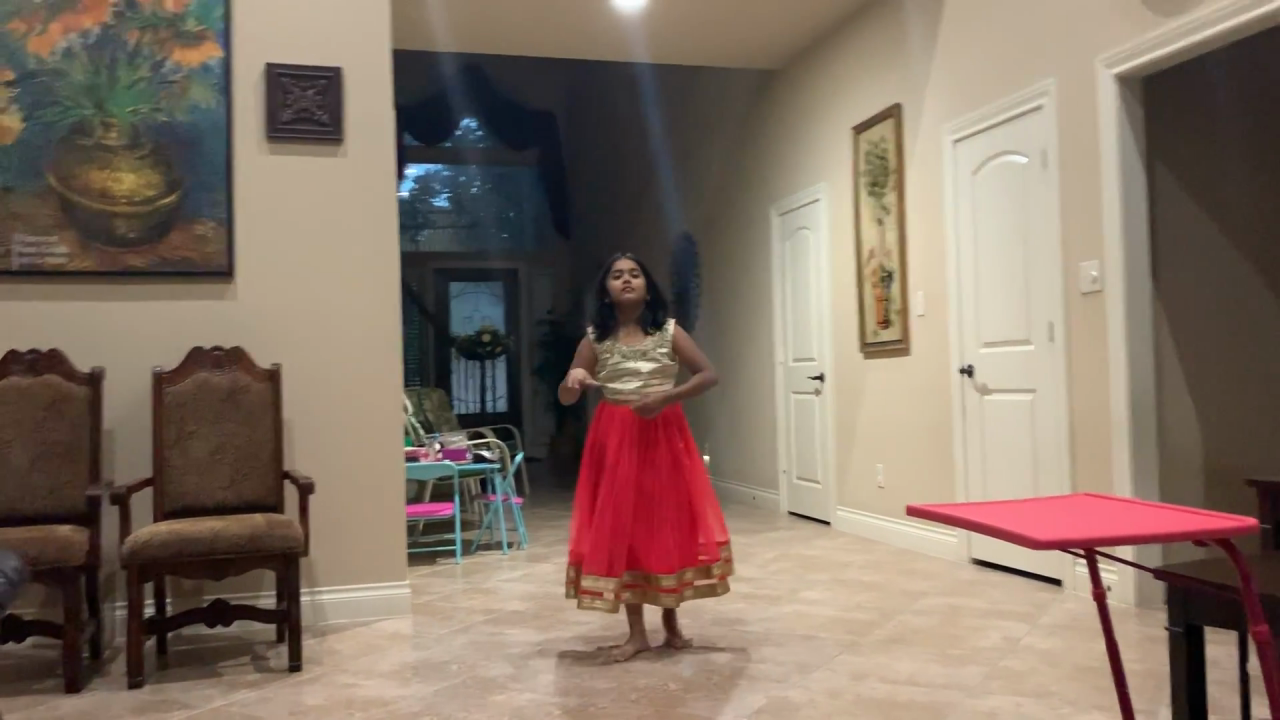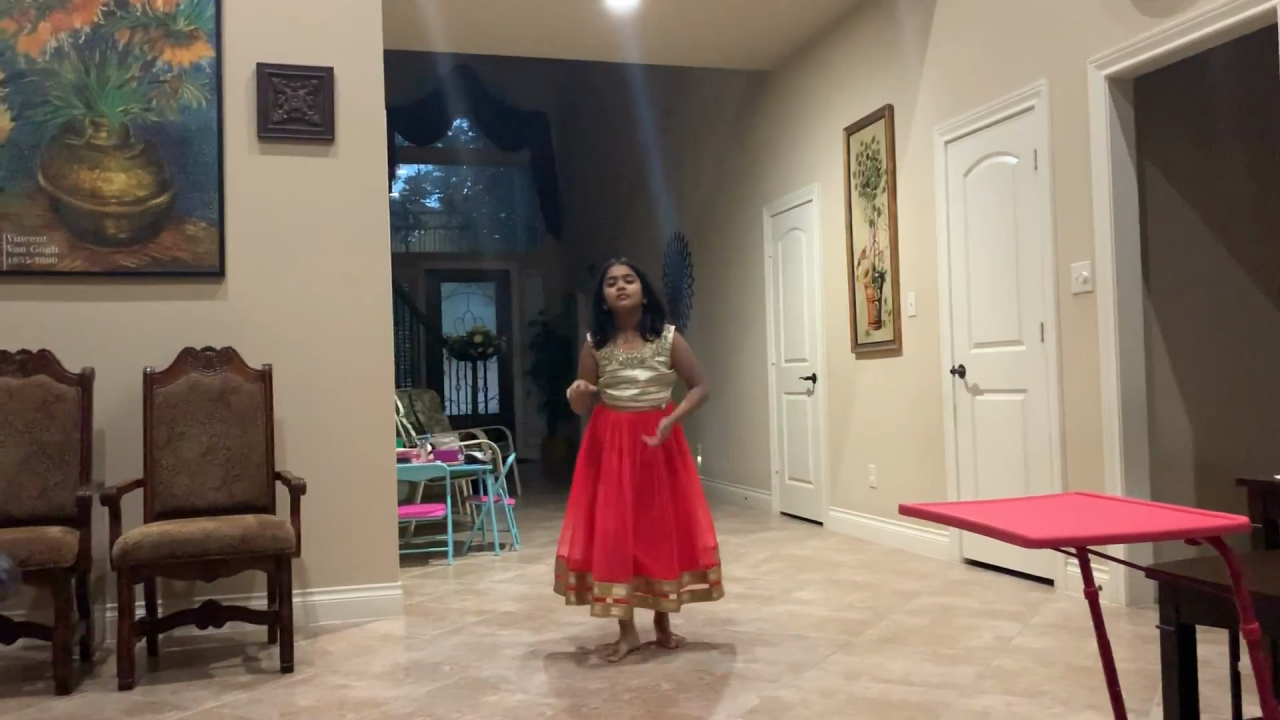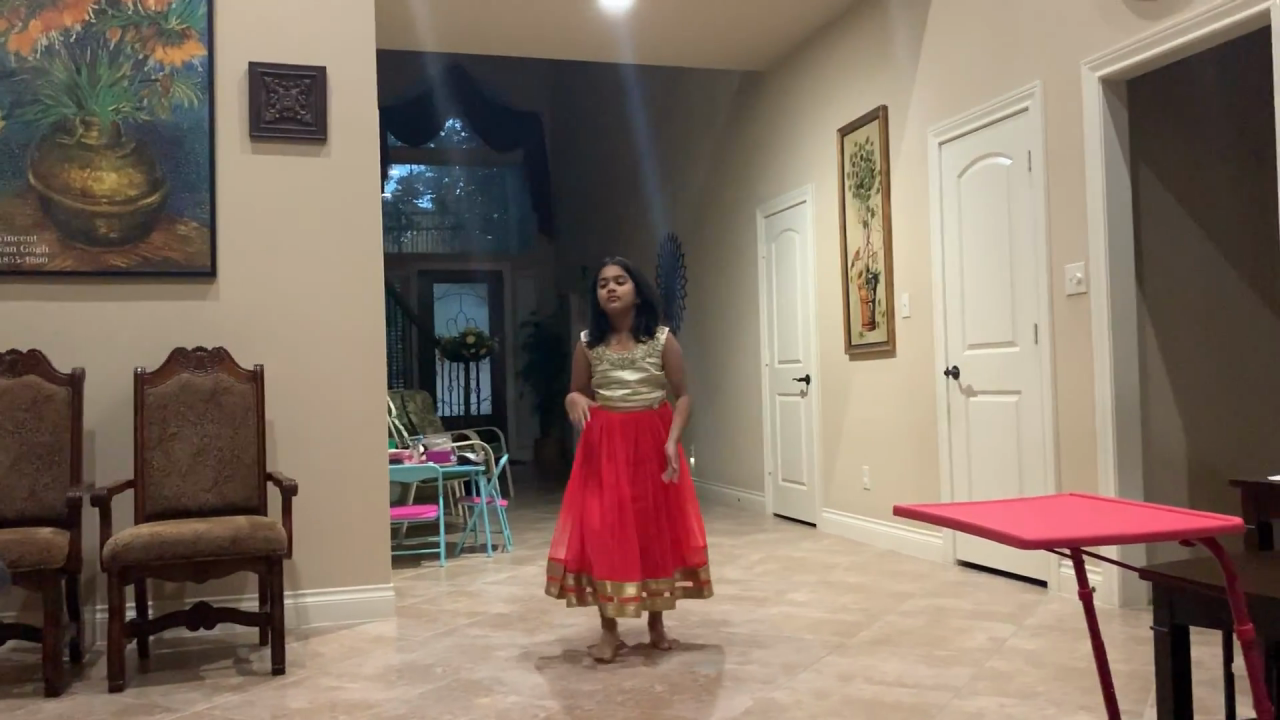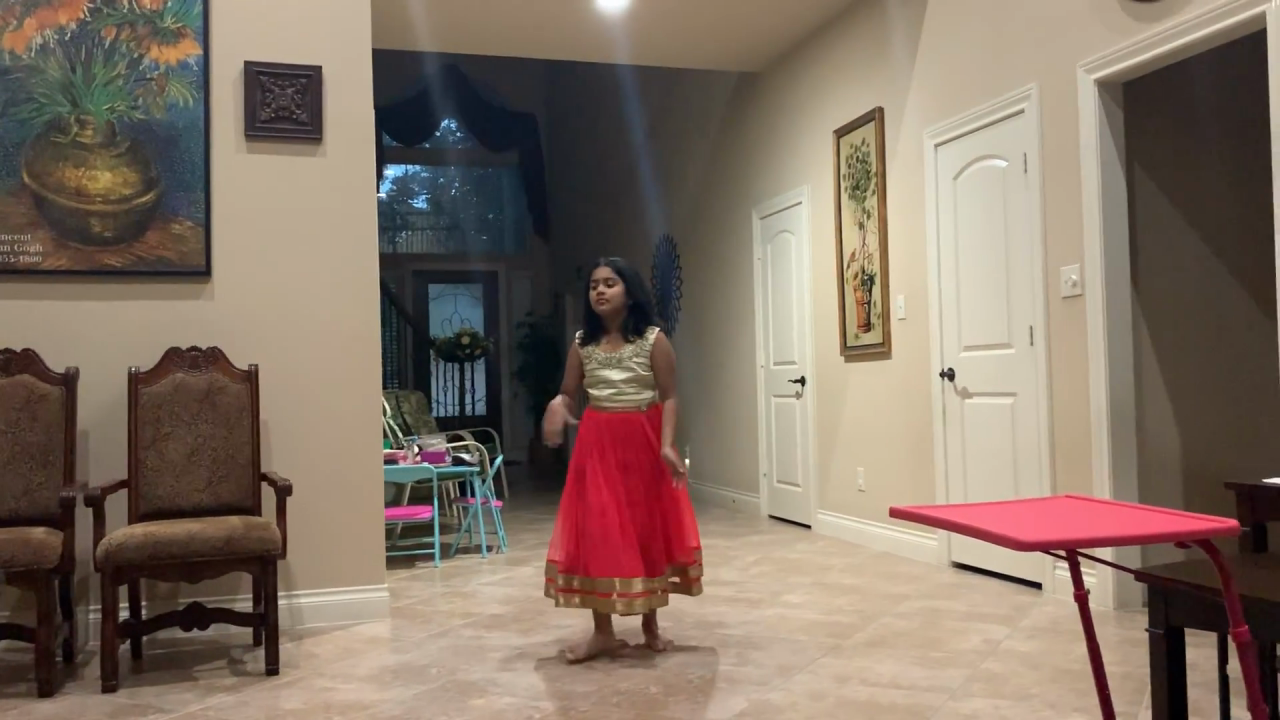
dt=0.1s
person 1, frame 1
left shoulder: (669, 332)
right shoulder: (595, 338)
left elbow: (708, 374)
right elbow: (568, 398)
left wrist: (667, 396)
right wrist: (573, 380)
left hip: (662, 432)
right hip: (612, 436)
left knee: (668, 522)
right knee: (616, 526)
left ankle: (671, 621)
right ankle: (637, 631)
person 1, frame 2
left shoulder: (668, 338)
right shoulder: (595, 344)
left elbow: (699, 387)
right elbow: (582, 406)
left wrist: (670, 421)
right wrist: (576, 392)
left hip: (656, 438)
right hip: (610, 440)
left knee: (663, 527)
right knee: (612, 528)
left ankle: (662, 622)
right ankle: (627, 631)
person 1, frame 3
left shoulder: (662, 340)
right shoulder: (588, 344)
left elbow: (681, 395)
right elbow: (577, 391)
left wrist: (672, 442)
right wrist: (575, 401)
left hip: (650, 438)
right hip: (605, 441)
left knee: (656, 527)
right knee: (602, 527)
left ankle: (656, 623)
right ankle: (610, 631)
person 1, frame 4
left shoulder: (654, 340)
right shoulder: (582, 344)
left elbow: (669, 398)
right elbow: (568, 393)
left wrist: (668, 446)
right wrist: (557, 407)
left hip: (643, 439)
right hip: (597, 442)
left knee: (650, 528)
right knee: (596, 528)
left ankle: (650, 625)
right ankle: (602, 632)
